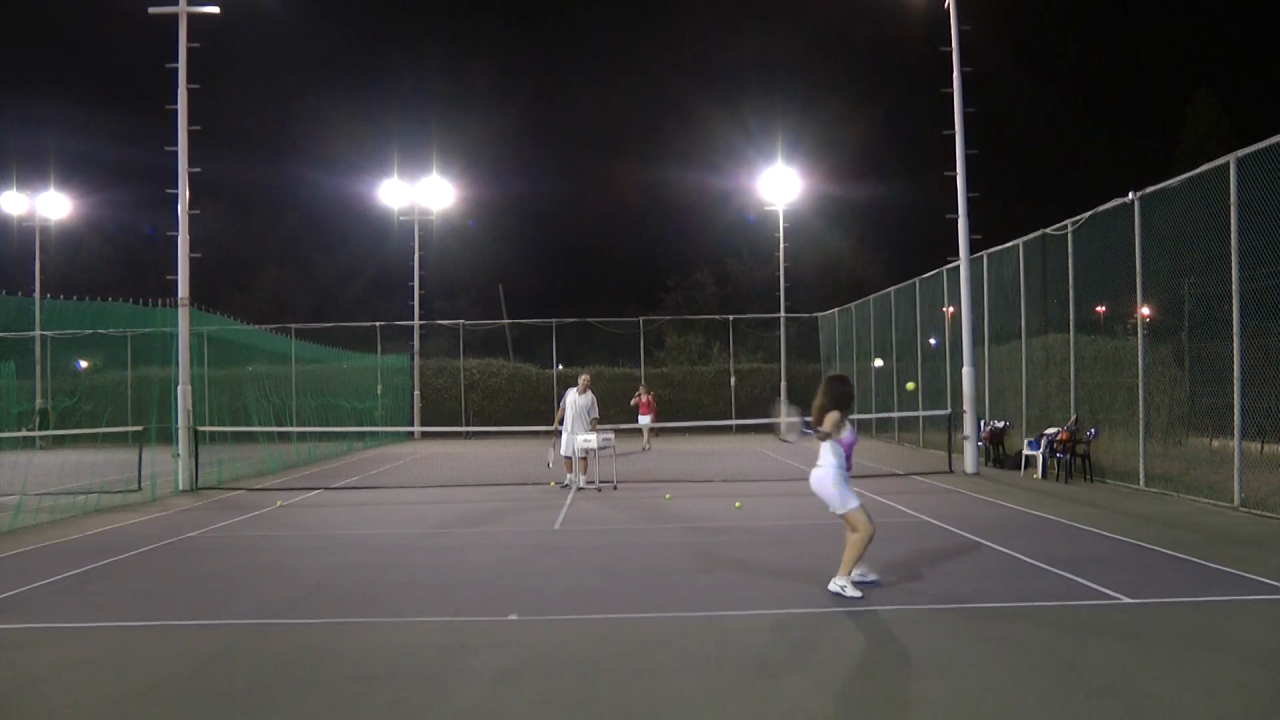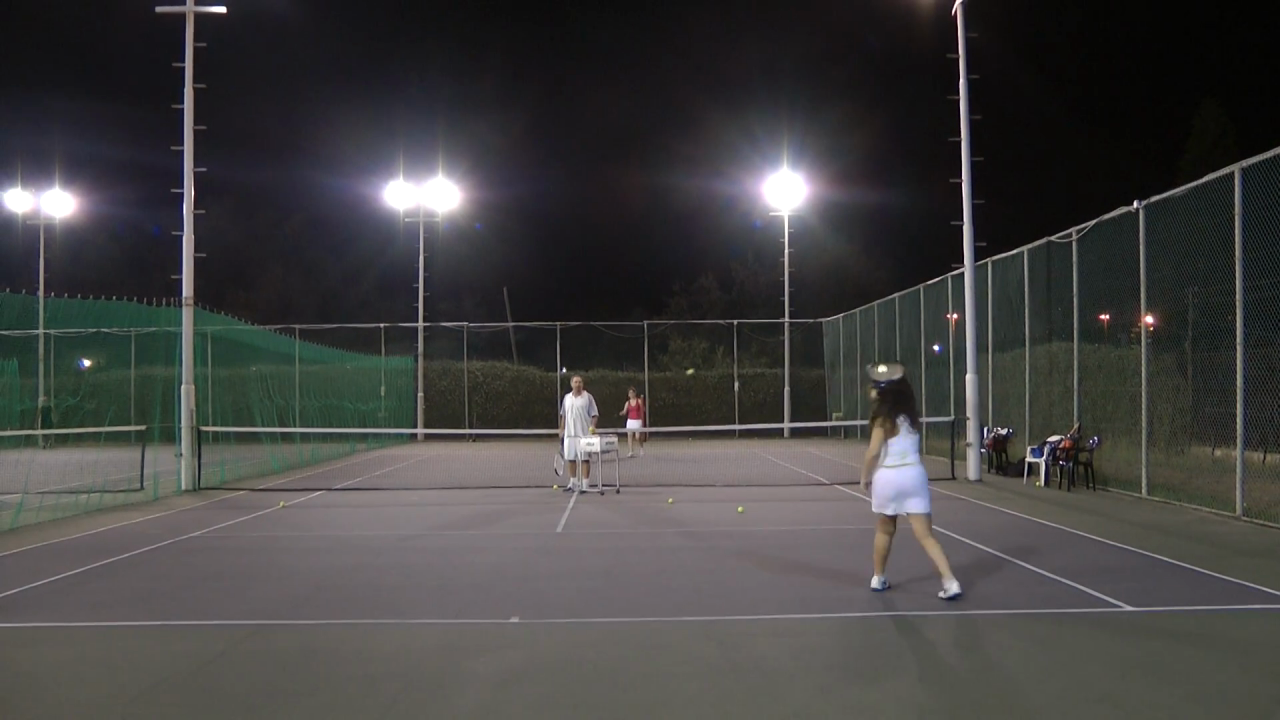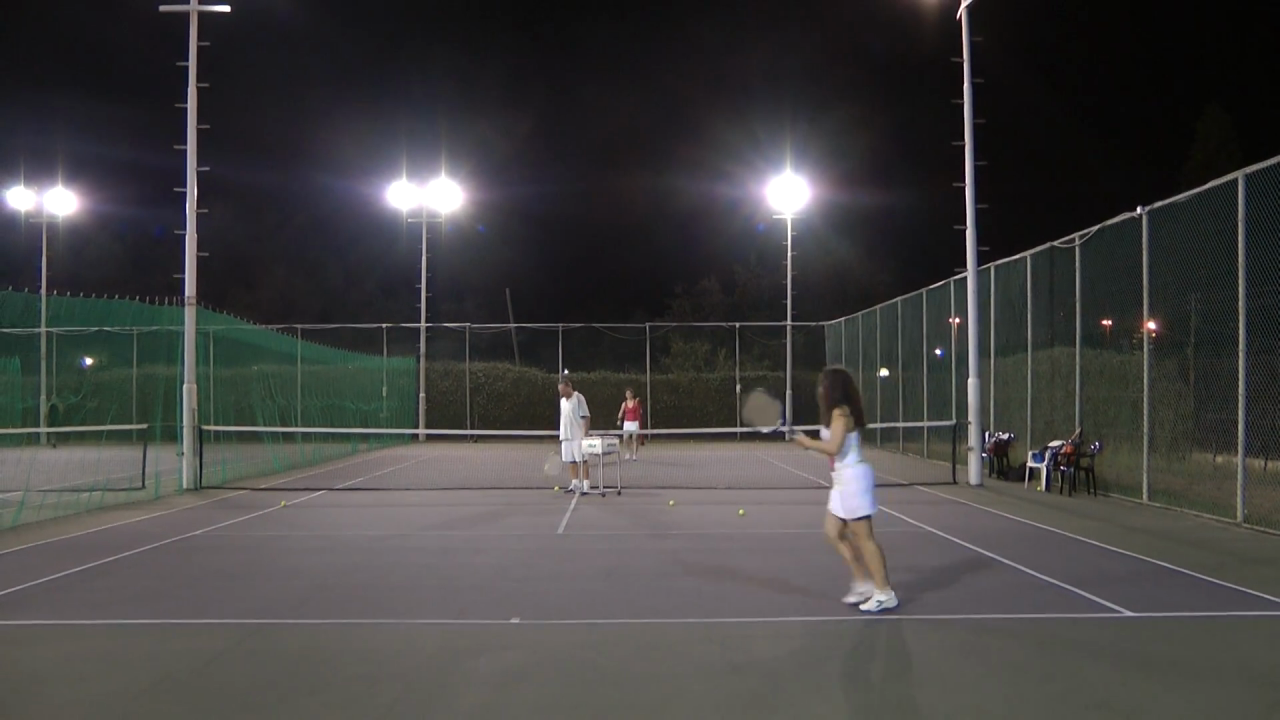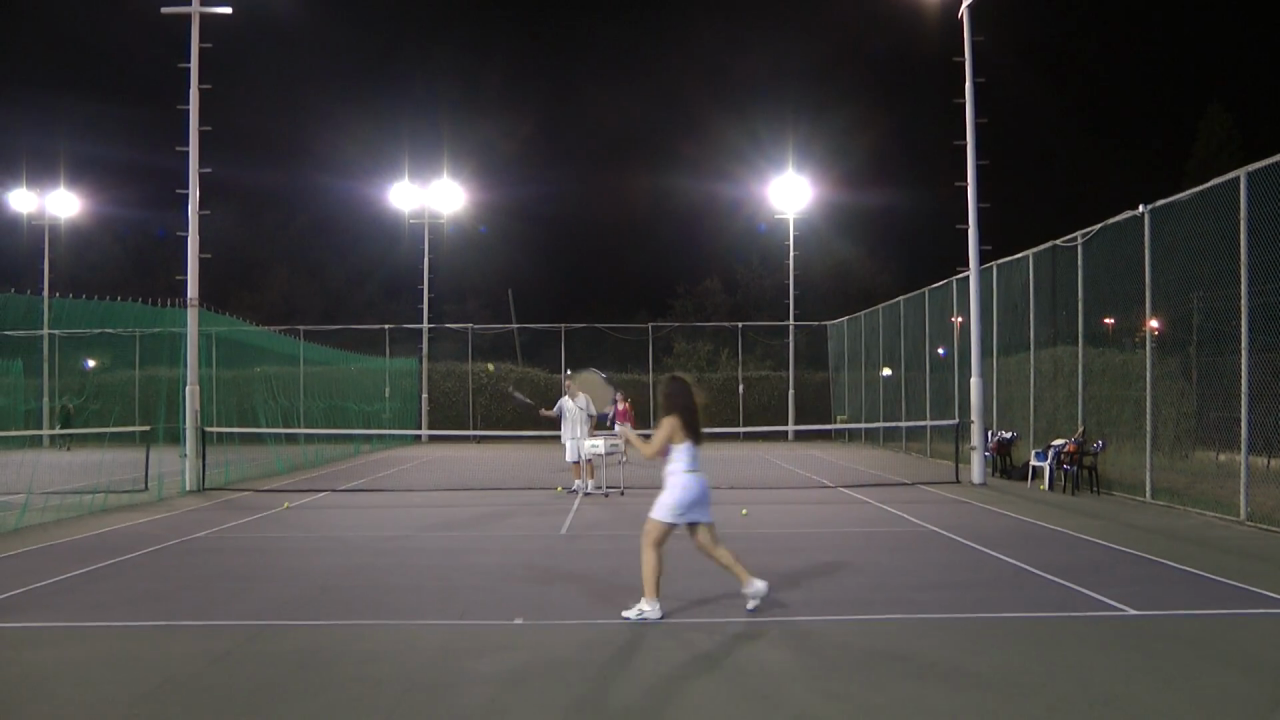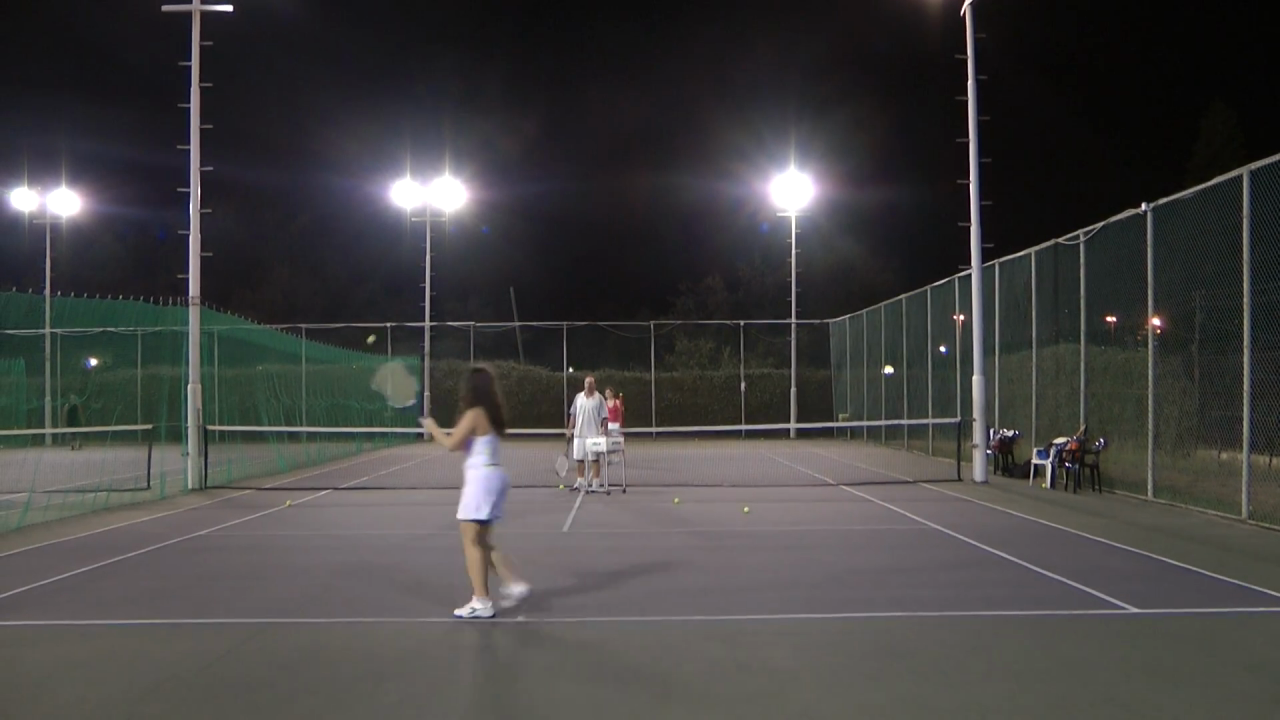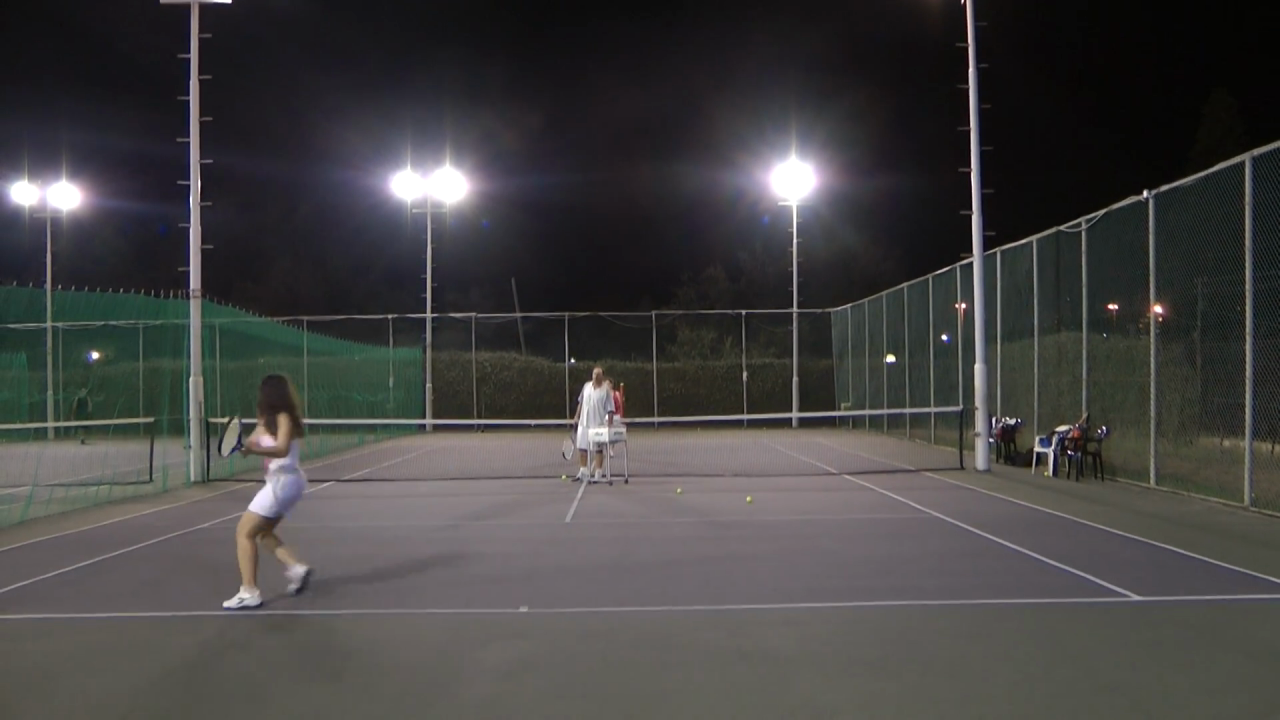
dt=0.7s
person 1, frame 1
left shoulder: (835, 416)
right shoulder: (834, 415)
right elbow: (823, 430)
right wrist: (823, 434)
left hip: (833, 478)
right hip: (830, 479)
left knee: (859, 524)
right knee: (865, 529)
left ankle: (856, 569)
right ankle: (840, 580)
person 1, frame 2
left shoulder: (884, 418)
right shoulder: (911, 415)
left elbow: (873, 452)
left wrist: (865, 475)
right wrist: (879, 398)
left hip: (887, 477)
right hip: (913, 475)
left knee: (884, 531)
right knee: (925, 536)
left ankle: (878, 578)
right ankle: (950, 582)
person 1, frame 3
left shoulder: (840, 412)
right shoulder: (840, 412)
left elbow: (834, 447)
left wrist: (805, 440)
right wrist: (811, 442)
left hip: (853, 477)
right hip: (844, 479)
left knee: (863, 538)
right knee: (834, 534)
left ankle: (884, 594)
right ankle: (863, 583)
person 1, frame 4
left shoulder: (671, 421)
right shoulder: (688, 422)
left elbow: (649, 452)
left wrist: (630, 436)
left hip: (680, 486)
right hip: (695, 483)
left knee: (650, 543)
right knee: (708, 545)
left ankle: (650, 605)
right ankle: (752, 585)
person 1, frame 5
left shoulder: (474, 414)
right shoulder: (490, 414)
left elbow: (450, 445)
left wrist: (433, 428)
right wrist: (441, 433)
left hip: (481, 479)
right hip: (492, 478)
left knee: (472, 543)
right knee: (481, 542)
left ankle: (482, 603)
right ankle: (514, 585)
person 1, frame 6
left shoulder: (284, 418)
right shoulder: (268, 419)
left elbow: (282, 449)
right elbow: (253, 442)
left wrist: (255, 449)
right wrist: (247, 446)
left hip: (284, 482)
right hip: (283, 482)
left knee: (244, 532)
right knee: (263, 532)
left ankle: (249, 593)
right ankle: (296, 568)
